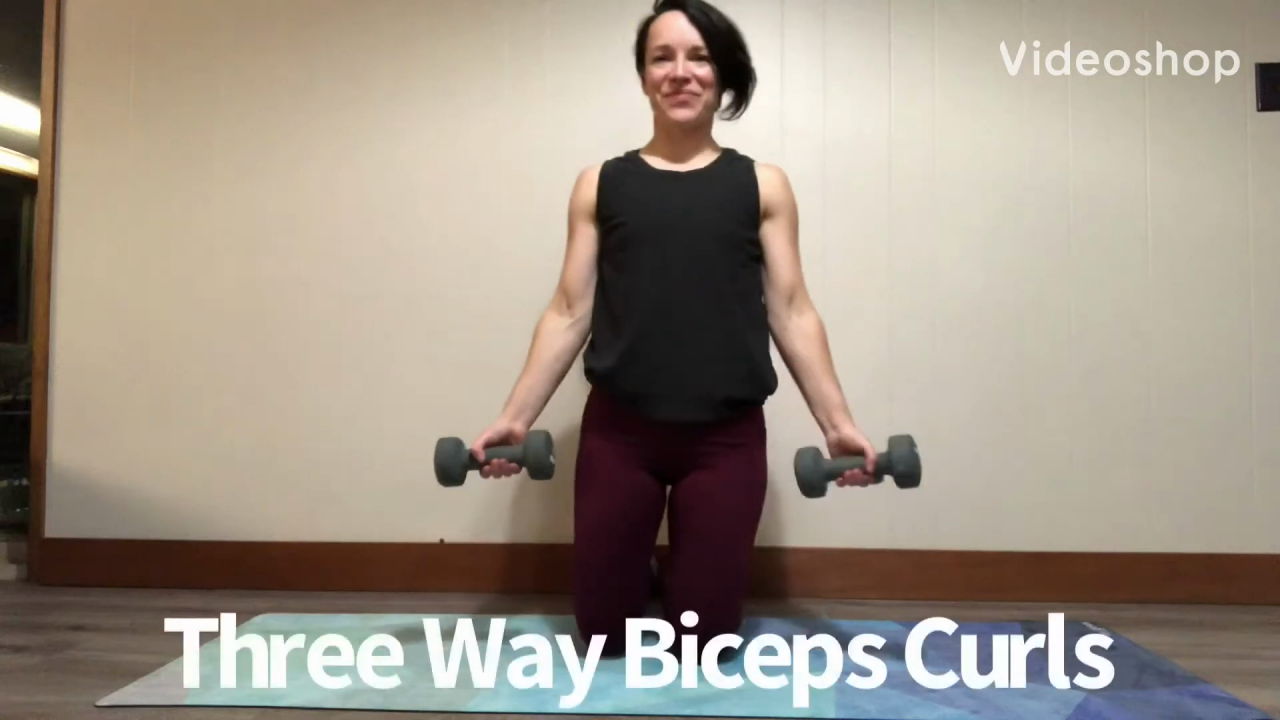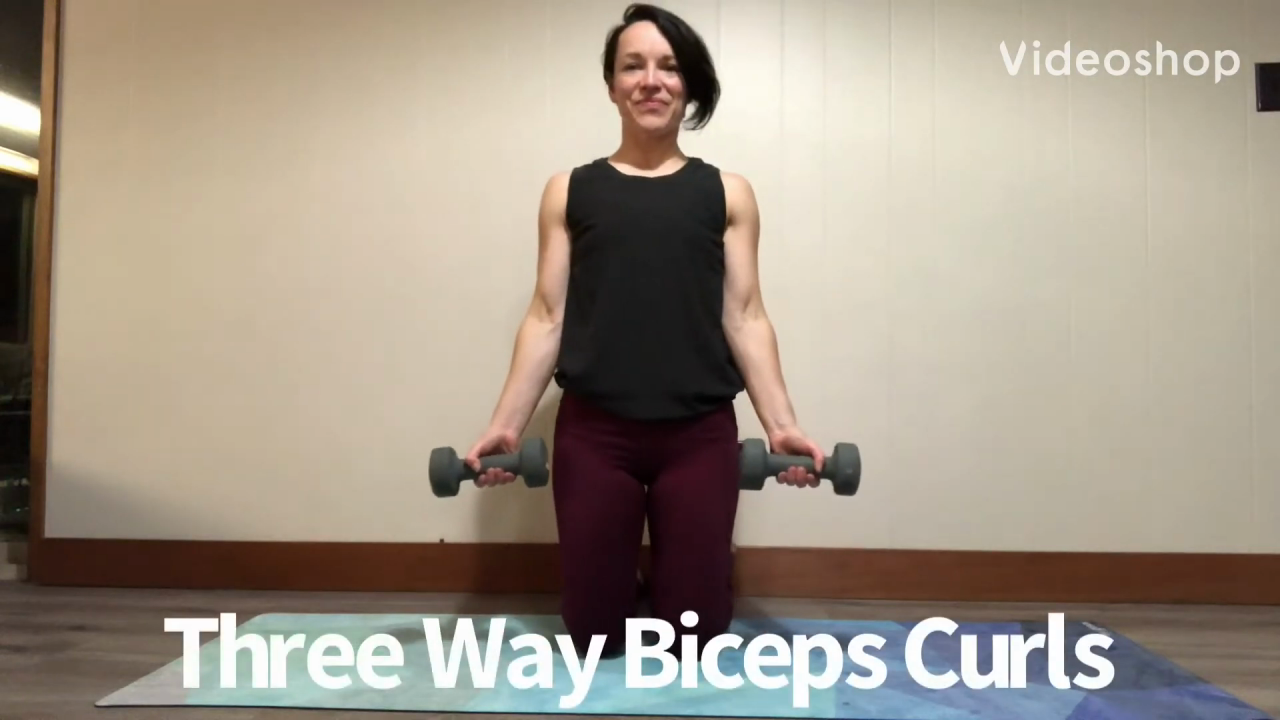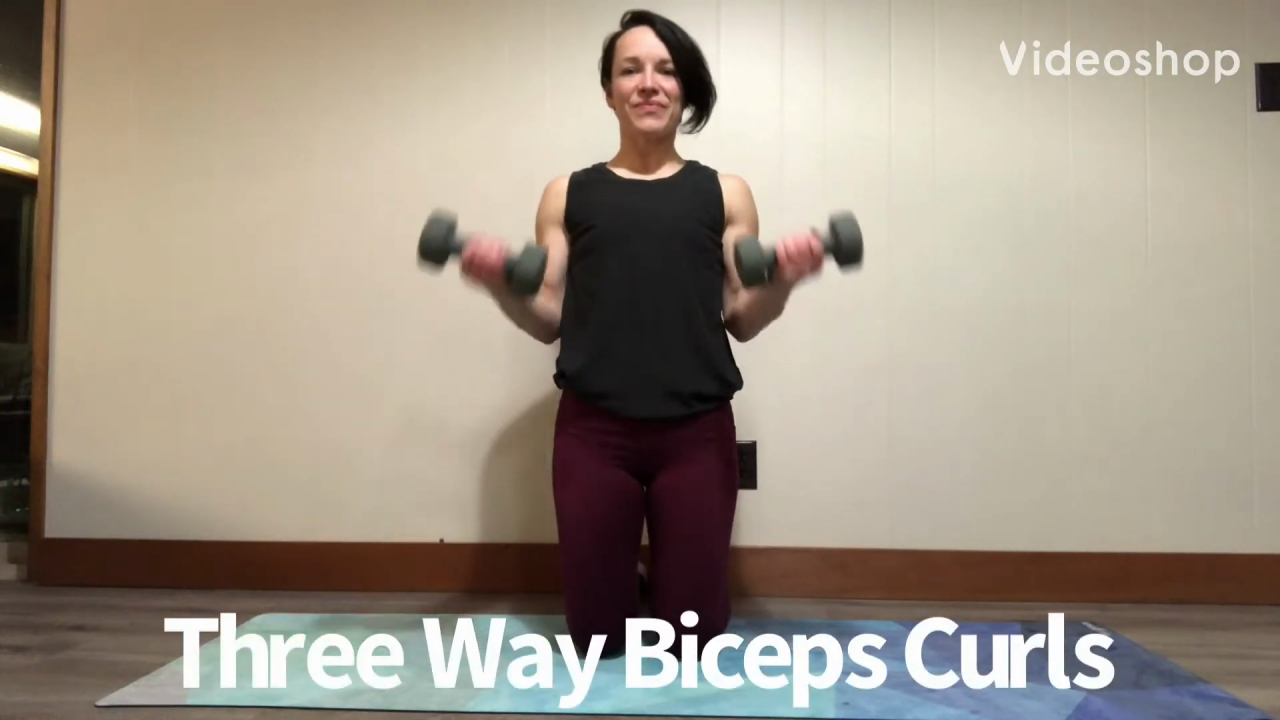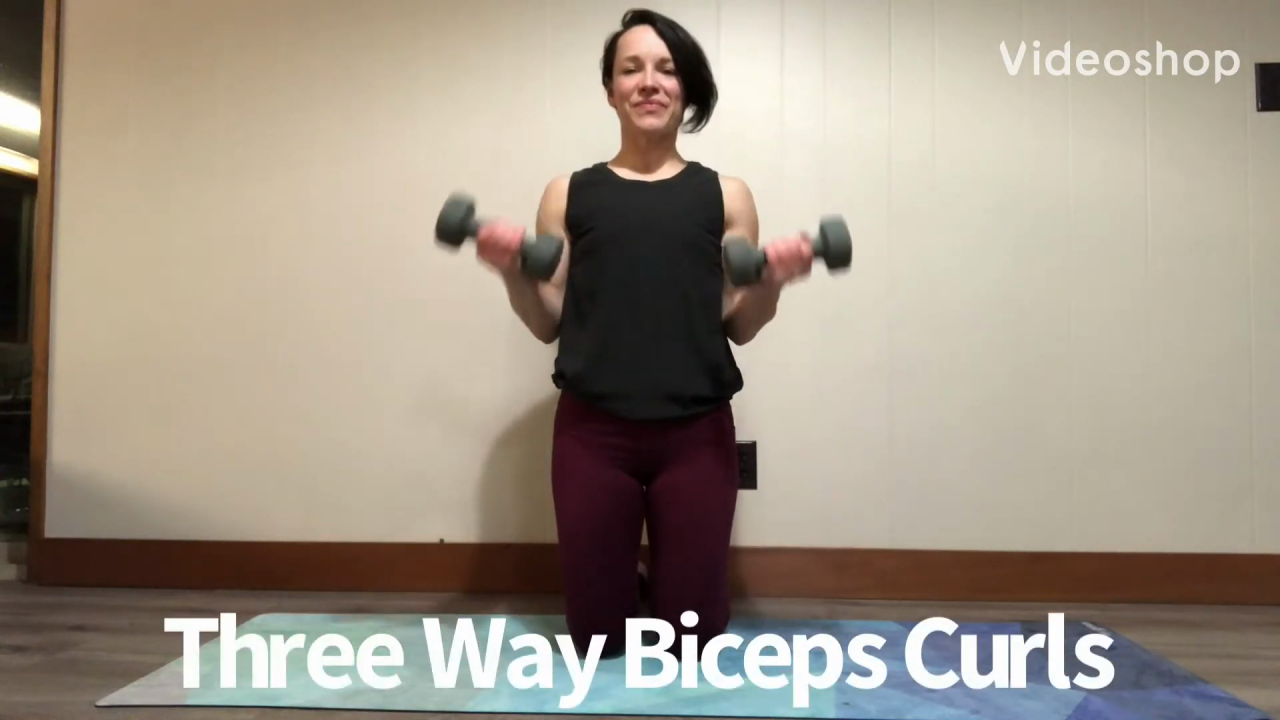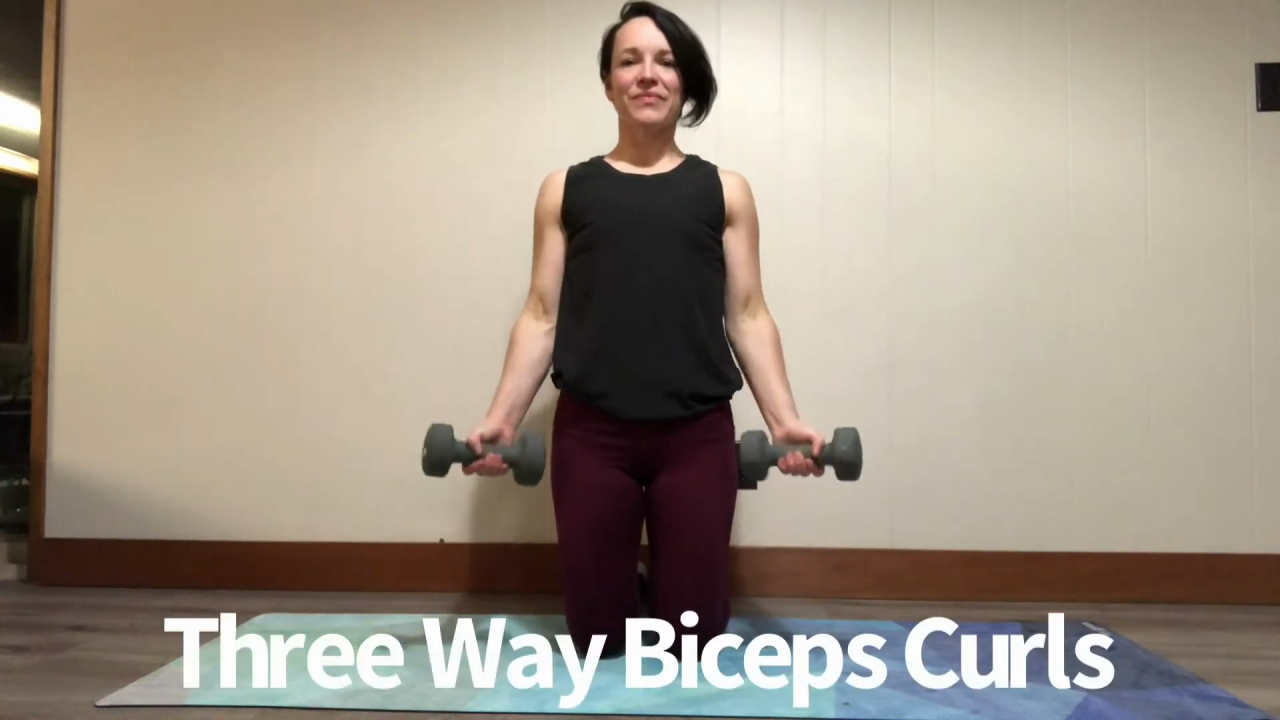
dt=1s
person 1, frame 1
left shoulder: (762, 186)
right shoulder: (600, 185)
left elbow: (791, 312)
right elbow: (570, 313)
left wrist: (837, 424)
right wrist: (515, 417)
left hip: (727, 435)
right hip: (618, 430)
left knee: (704, 633)
right knee: (604, 631)
left ankle: (677, 578)
right ankle: (644, 578)
person 1, frame 2
left shoulder: (727, 193)
right shoulder: (569, 192)
left elbow: (745, 317)
right elbow: (546, 318)
left wrist: (781, 425)
right wrist: (506, 426)
left hip: (700, 434)
right hip: (593, 433)
left knee: (695, 632)
right knee: (594, 633)
left ankle: (664, 590)
right ankle: (625, 590)
person 1, frame 3
left shoulder: (725, 193)
right shoulder: (568, 194)
left elbow: (741, 322)
right elbow: (548, 322)
left wrist: (782, 282)
right wrist: (502, 285)
left hip: (698, 430)
right hip: (593, 430)
left knee: (695, 632)
right knee: (596, 633)
left ankle: (663, 582)
right ankle: (630, 580)
person 1, frame 4
left shoulder: (725, 194)
right shoulder: (568, 193)
left elbow: (739, 322)
right elbow: (550, 319)
left wrist: (772, 286)
right wrist: (513, 275)
left hip: (696, 432)
right hip: (592, 430)
left knee: (694, 633)
right knee: (595, 635)
left ankle: (662, 586)
right ankle: (629, 586)
person 1, frame 5
left shoulder: (725, 191)
right shoulder: (566, 190)
left elbow: (747, 316)
right elbow: (541, 316)
left wrist: (784, 419)
right wrist: (501, 419)
left hip: (697, 434)
right hip: (590, 432)
left knee: (695, 633)
right knee: (596, 635)
left ankle: (662, 587)
right ankle: (628, 587)
